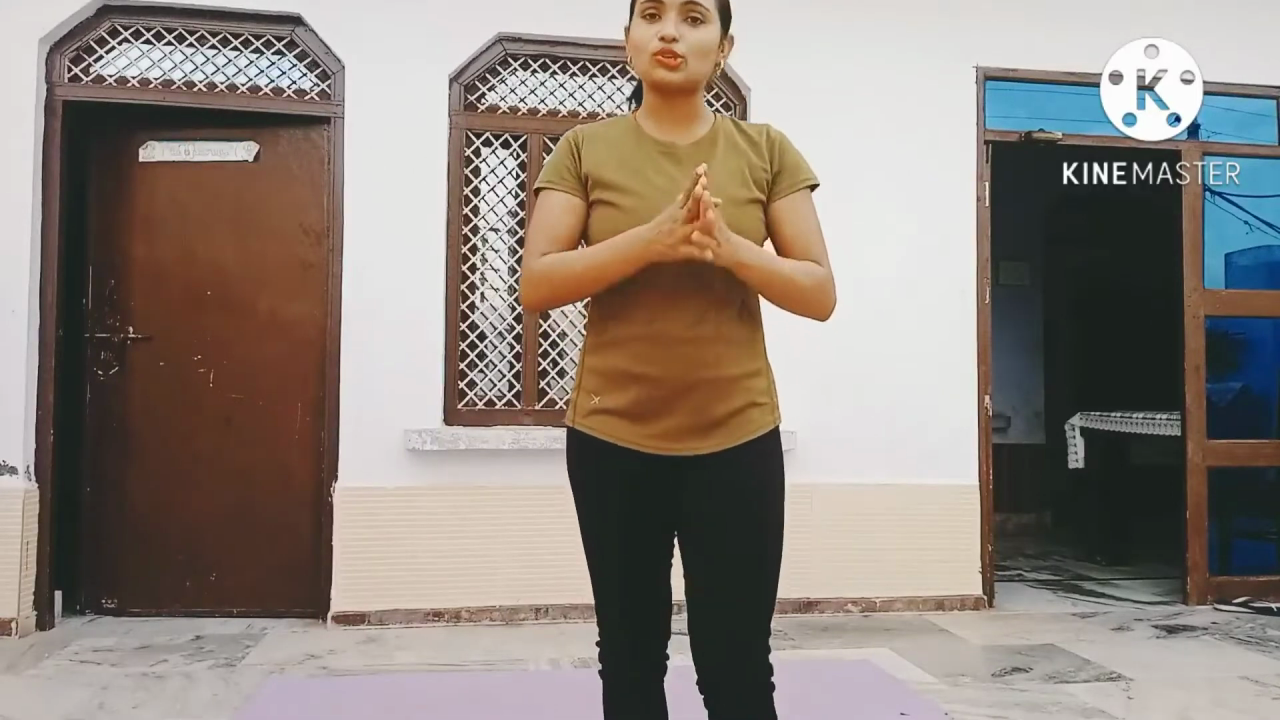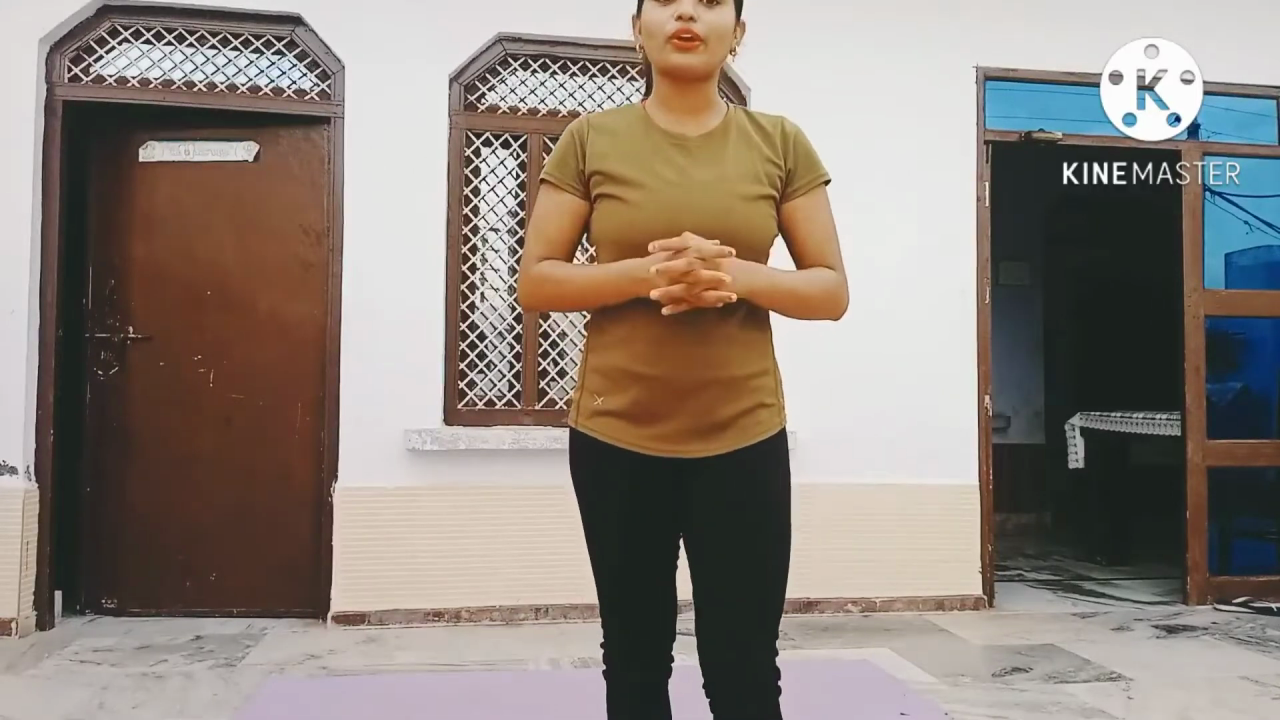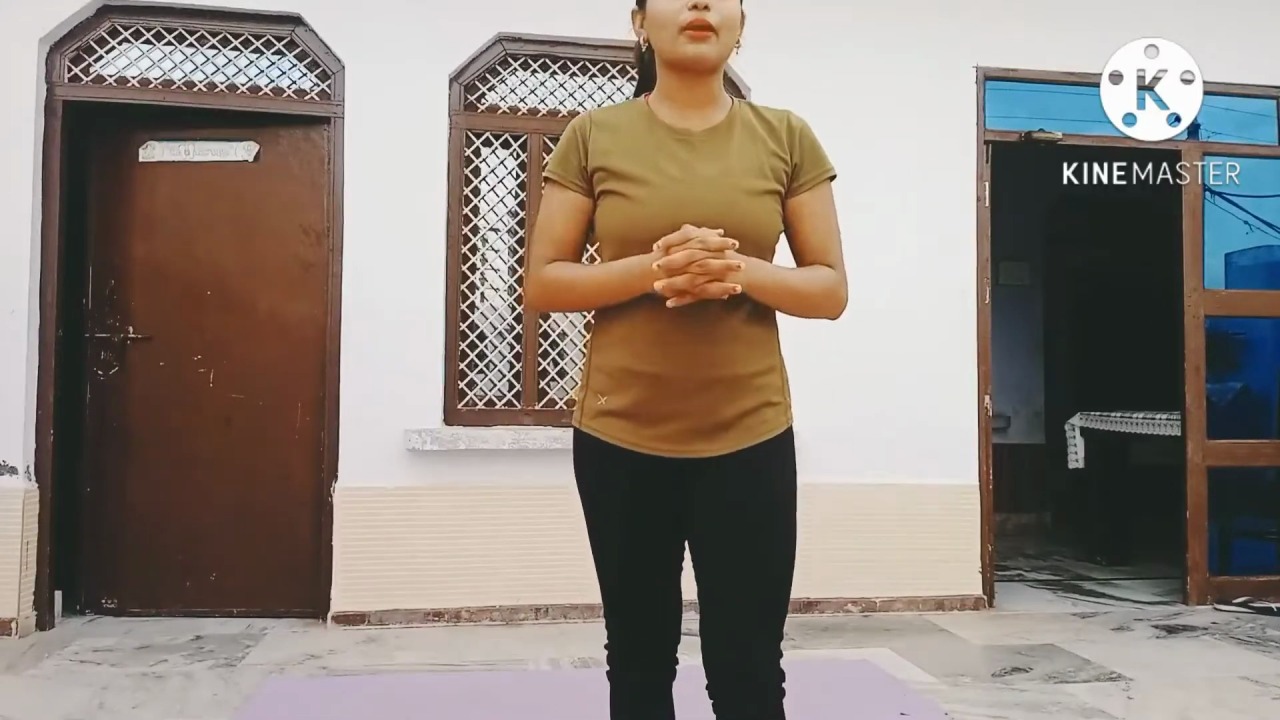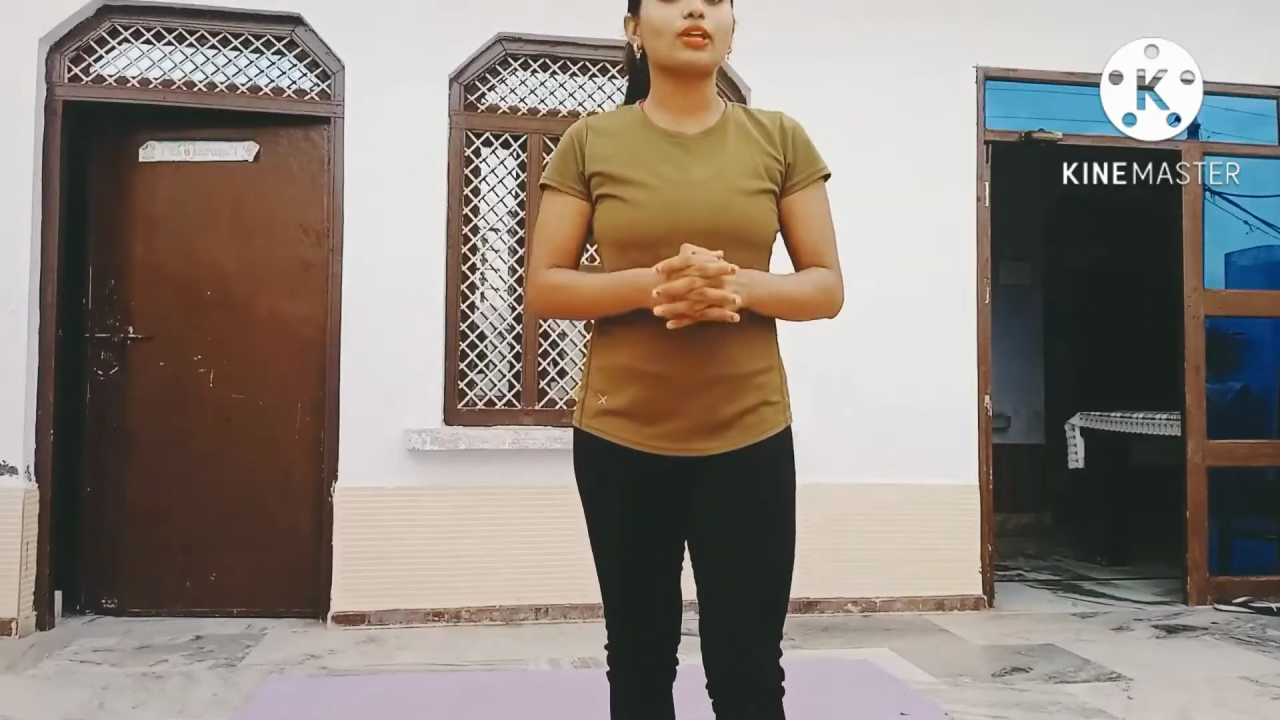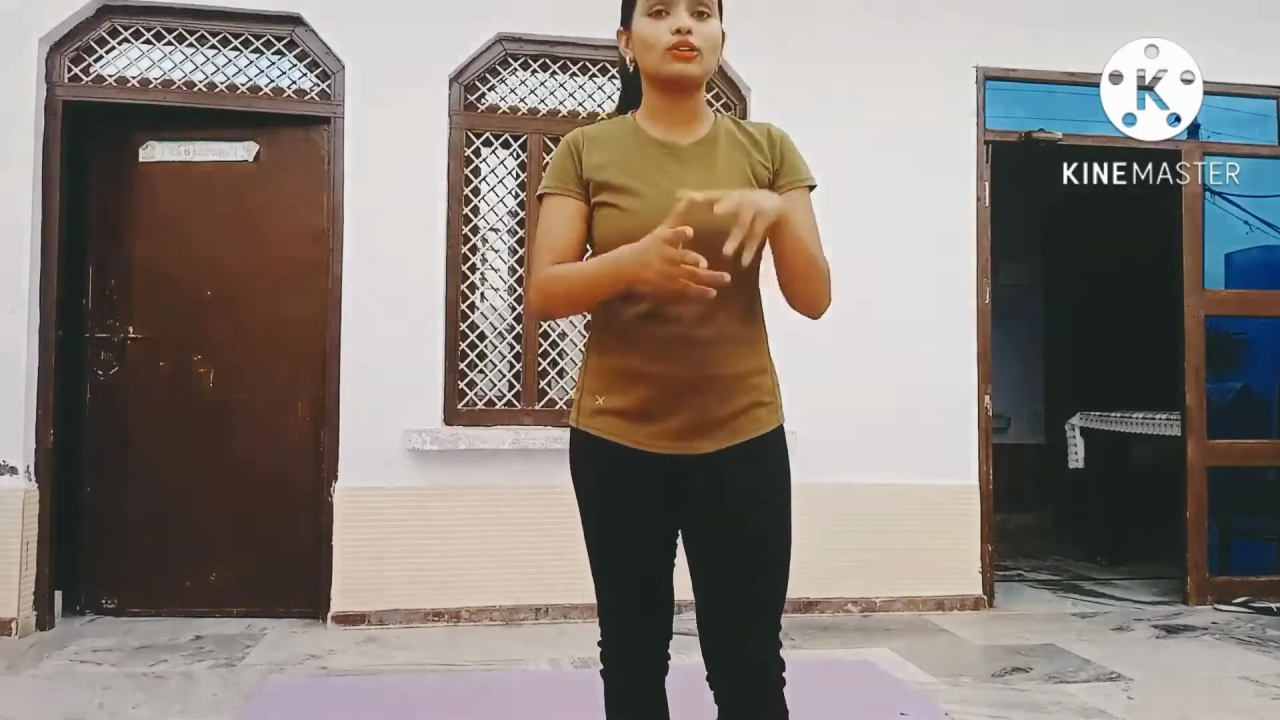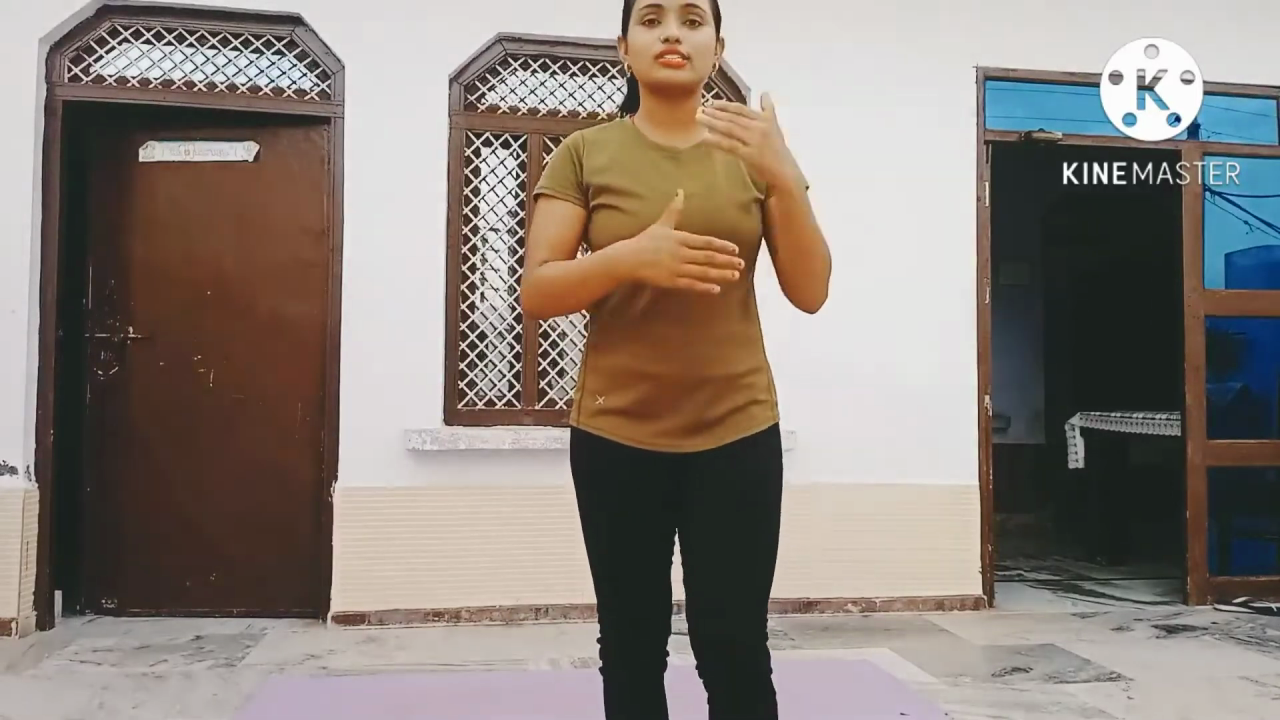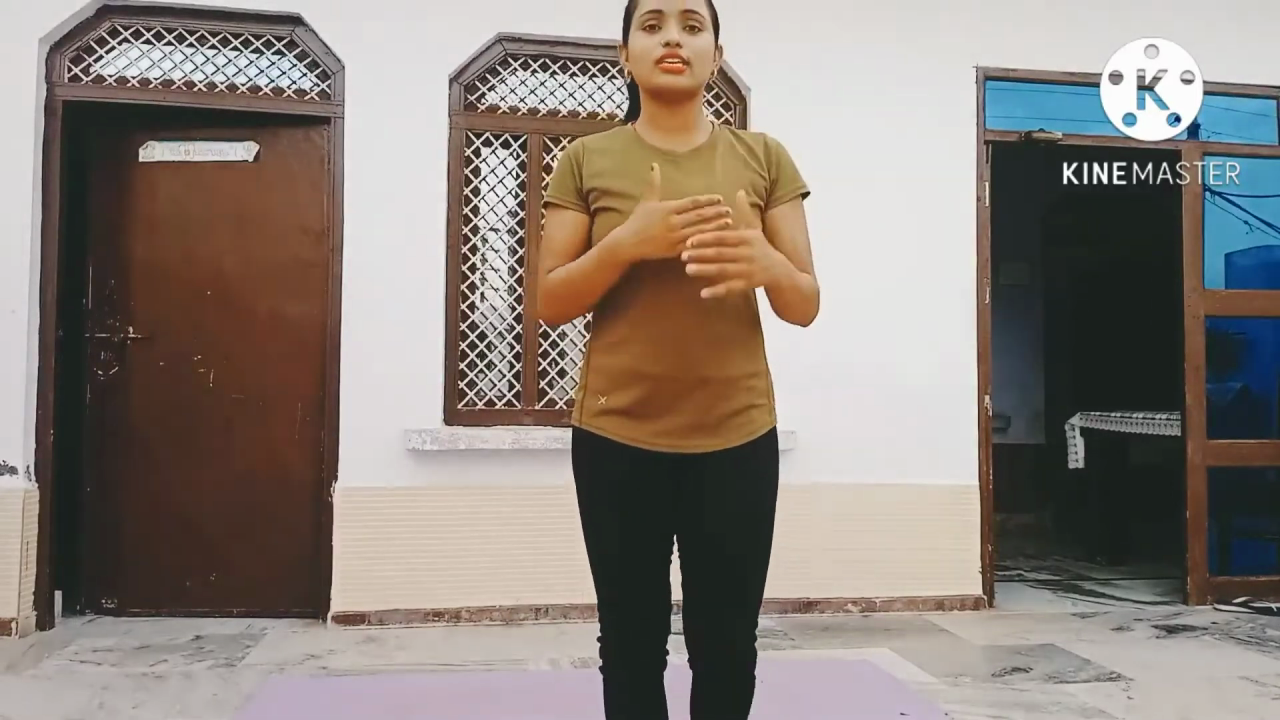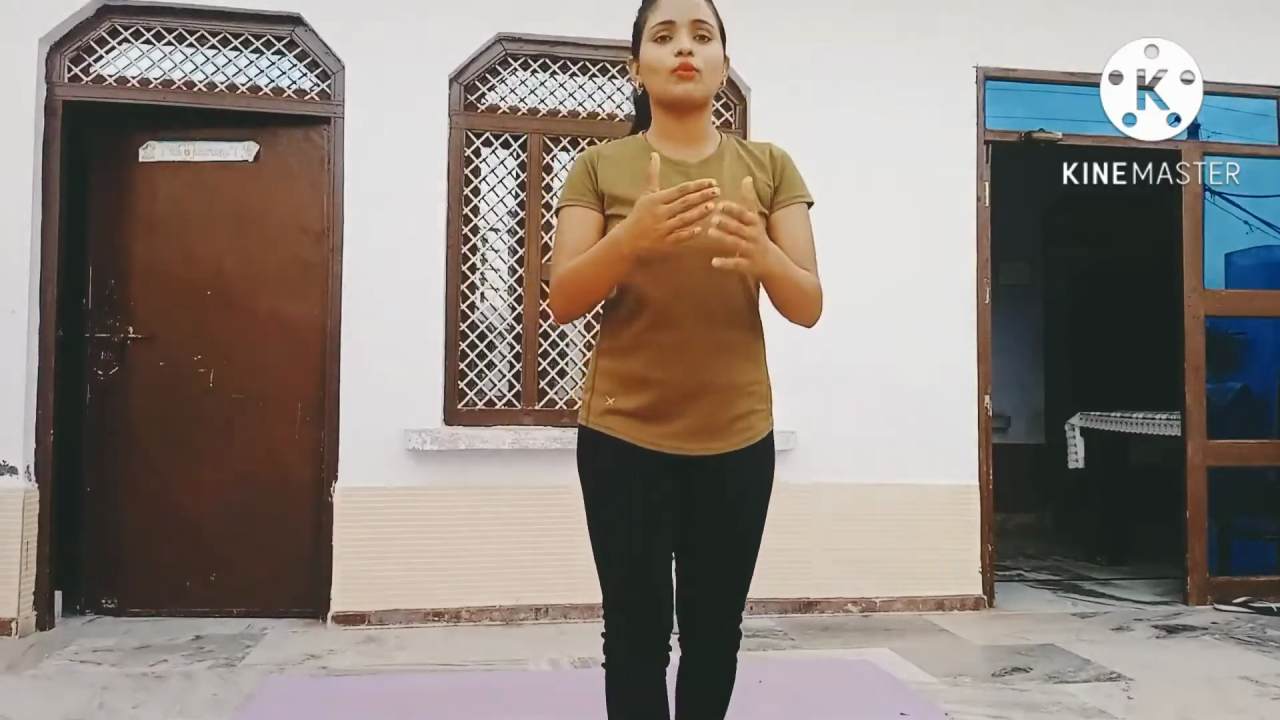
dt=0.2s
person 1, frame 1
left shoulder: (767, 150)
right shoulder: (584, 148)
left elbow: (820, 294)
right elbow: (535, 285)
left wrist: (727, 244)
right wrist: (653, 238)
left hip: (737, 439)
right hip: (613, 439)
right knee: (630, 653)
person 1, frame 2
left shoulder: (781, 143)
right shoulder: (590, 140)
left elbow: (832, 291)
right elbow: (534, 283)
left wrist: (738, 275)
right wrist: (646, 274)
left hip: (744, 440)
right hip: (616, 438)
right knee: (634, 657)
person 1, frame 3
left shoulder: (786, 138)
right shoulder: (592, 136)
left elbow: (831, 289)
right elbow: (541, 283)
left wrist: (740, 271)
right wrist: (651, 269)
left hip: (750, 439)
right hip: (620, 437)
right knee: (638, 658)
person 1, frame 4
left shoulder: (779, 139)
right shoulder: (589, 142)
left elbow: (827, 289)
right elbow: (542, 290)
left wrist: (742, 287)
right wrist: (649, 285)
left hip: (749, 438)
right hip: (620, 438)
right knee: (638, 658)
person 1, frame 5
left shoulder: (767, 147)
right shoulder: (584, 151)
left elbow: (815, 297)
right elbow: (541, 293)
left wrist: (776, 210)
right wrist: (635, 261)
left hip: (742, 435)
right hip: (617, 437)
left knee: (748, 662)
right knee: (632, 652)
person 1, frame 6
left shoulder: (758, 149)
right shoulder: (584, 154)
left elbow: (811, 294)
right elbow: (535, 293)
left wrist: (785, 181)
right wrist: (633, 256)
left hip: (737, 431)
right hip: (617, 434)
left knee: (736, 650)
right knee: (632, 645)
person 1, frame 7
left shoulder: (763, 157)
right shoulder: (585, 161)
left elbow: (806, 306)
right elbow: (549, 302)
left wrist: (766, 266)
right wrist: (627, 241)
left hip: (736, 434)
right hip: (618, 434)
left knee: (726, 646)
right knee: (632, 642)
person 1, frame 8
left shoulder: (769, 166)
right shoulder: (599, 167)
left elbow: (810, 305)
right elbow: (562, 301)
left wrist: (762, 254)
right wrist: (633, 235)
left hip: (736, 437)
right hip: (624, 435)
left knee: (715, 633)
right knee: (636, 636)
